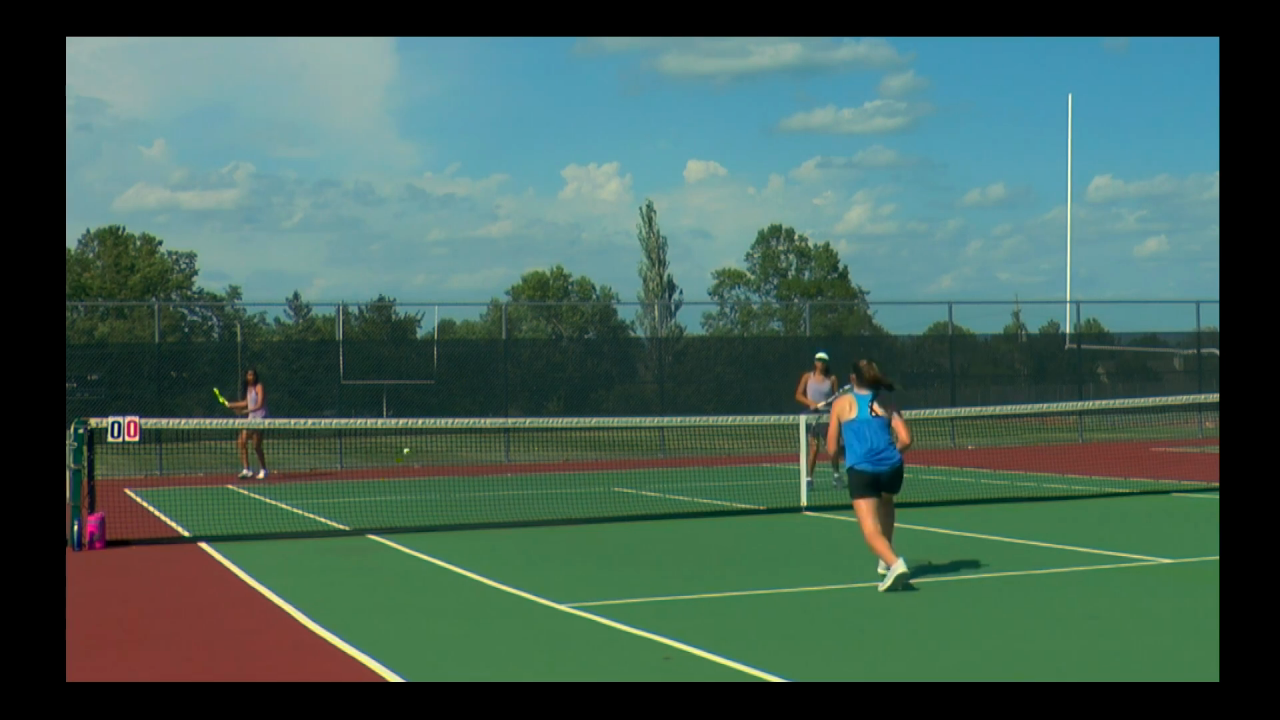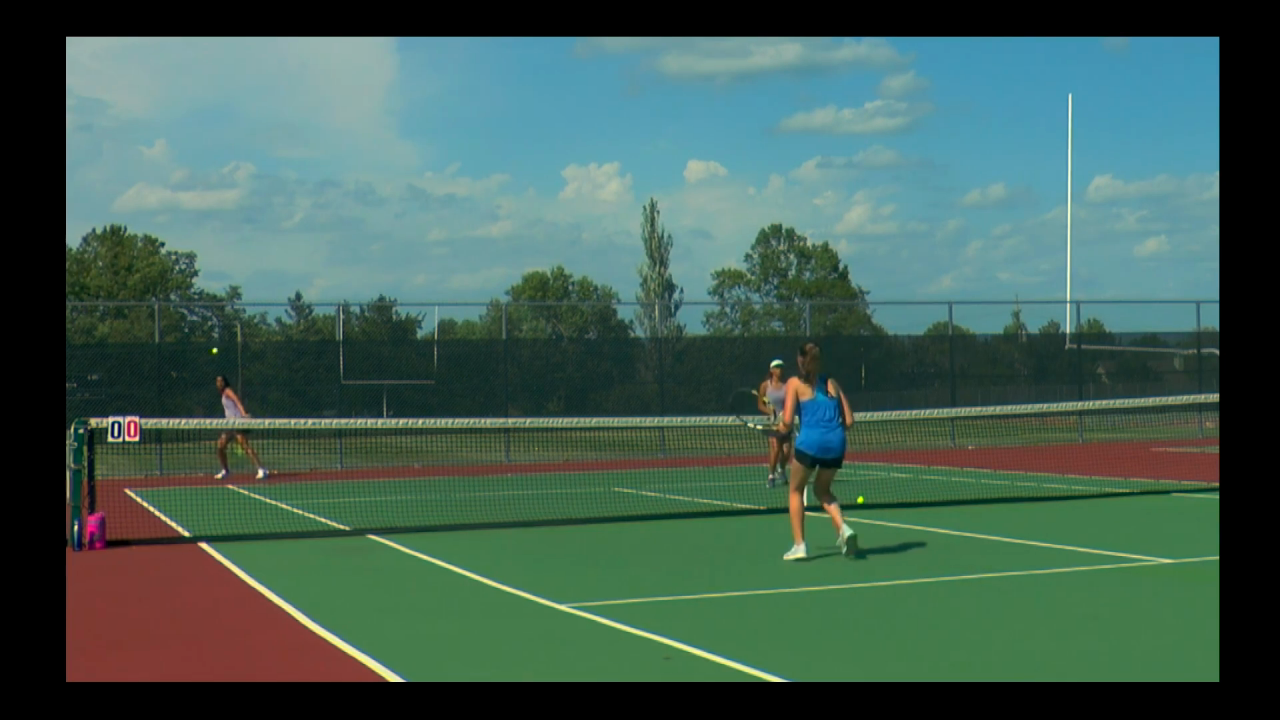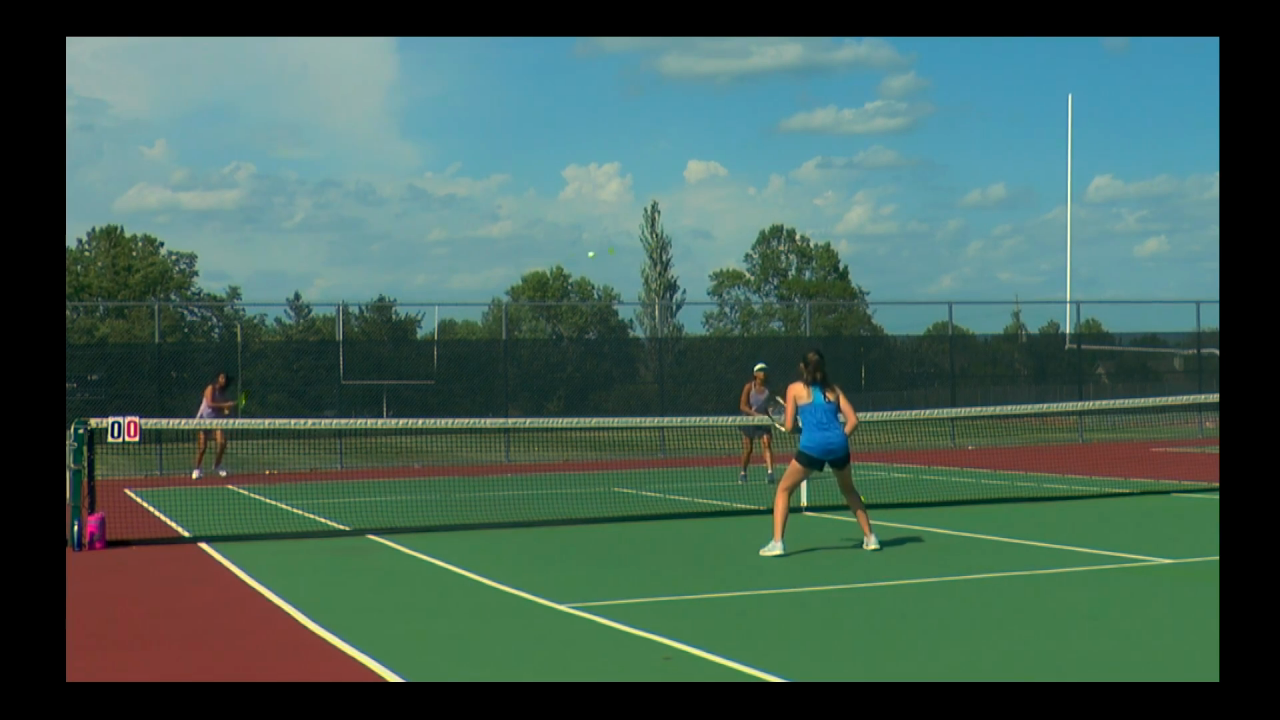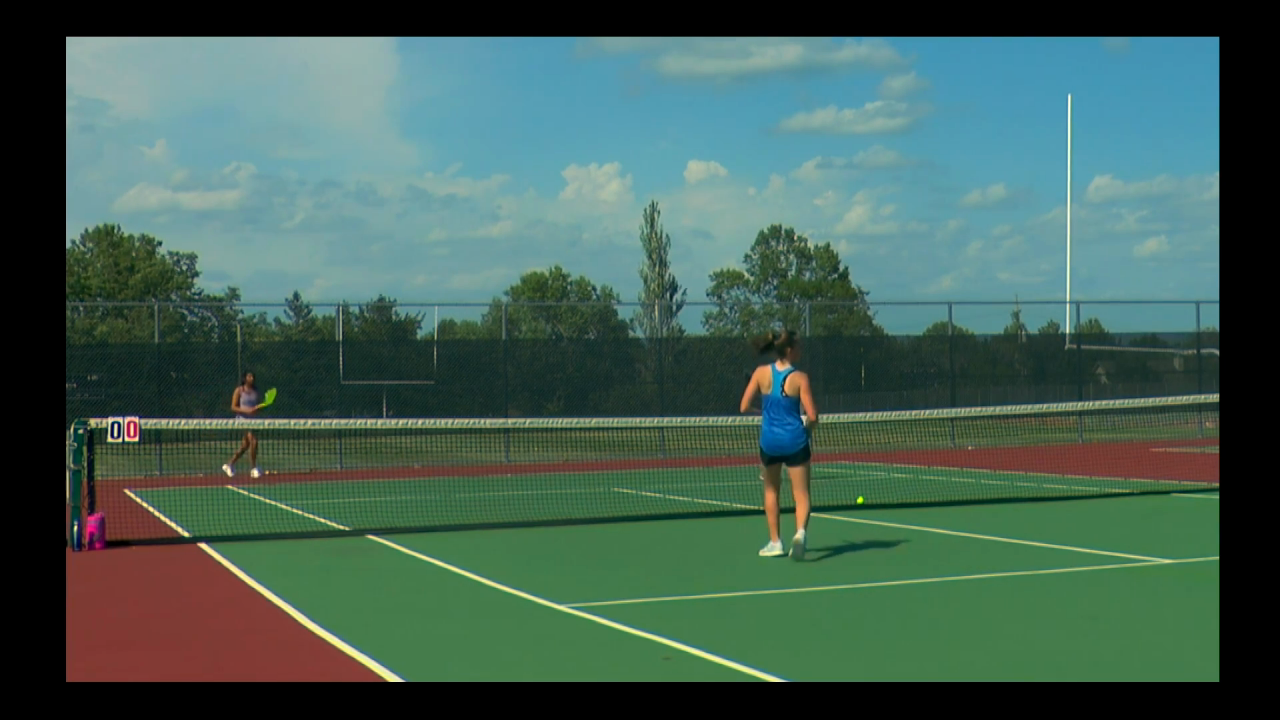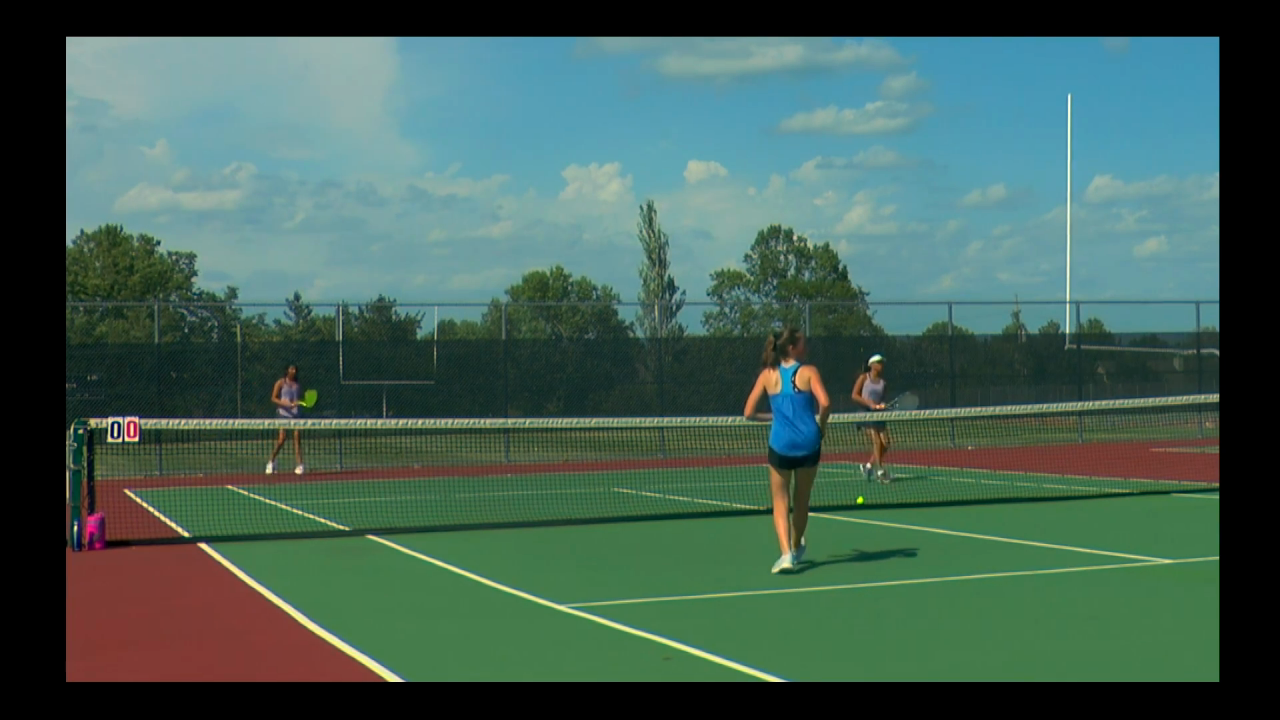
dt=0.7s
person 1, frame 1
left shoulder: (840, 404)
right shoulder: (887, 405)
left elbow: (832, 448)
right elbow: (905, 441)
left hip: (860, 470)
right hip: (891, 468)
left knee: (873, 533)
right knee: (886, 505)
left ankle: (895, 563)
right ankle: (887, 561)
person 1, frame 2
left shoulder: (794, 383)
right shoulder: (832, 383)
left elbow: (788, 419)
right elbow: (848, 419)
left wrist: (784, 428)
left hip: (809, 444)
right hip: (836, 446)
left knee: (796, 491)
right knee: (822, 491)
left ankle: (799, 545)
right ankle: (843, 528)
person 1, frame 3
left shoulder: (795, 388)
right shoulder: (833, 389)
left elbow: (789, 426)
right elbow: (853, 420)
left hip: (812, 447)
right hip: (838, 445)
left knee: (783, 490)
right knee: (848, 490)
left ankle: (777, 542)
right ankle: (870, 537)
person 1, frame 4
left shoulder: (761, 373)
right shoulder: (800, 378)
left elbow: (744, 408)
right elbow: (812, 417)
right wrist: (807, 428)
left hip: (769, 440)
right hip: (795, 440)
left knee: (772, 490)
right knee: (802, 494)
left ankle: (775, 542)
right ankle: (800, 533)
person 1, frame 5
left shoulder: (767, 375)
right shoulder: (809, 371)
left elbow: (748, 413)
right elbow: (825, 403)
right wrist: (822, 426)
left hip: (781, 443)
right hip: (808, 441)
left knee: (781, 504)
right knee: (802, 500)
left ankle: (787, 554)
right ankle: (796, 549)
